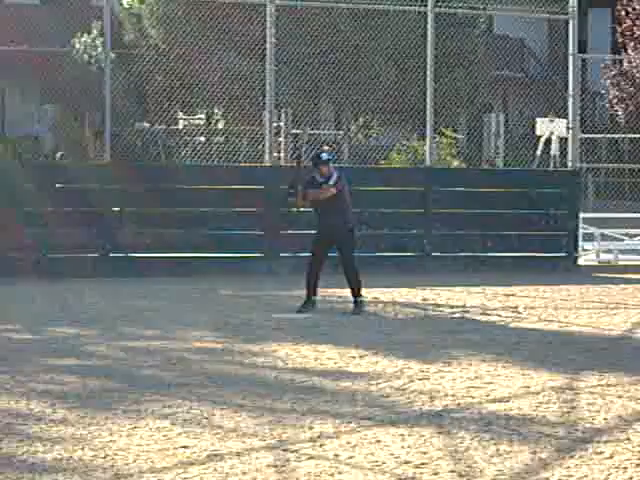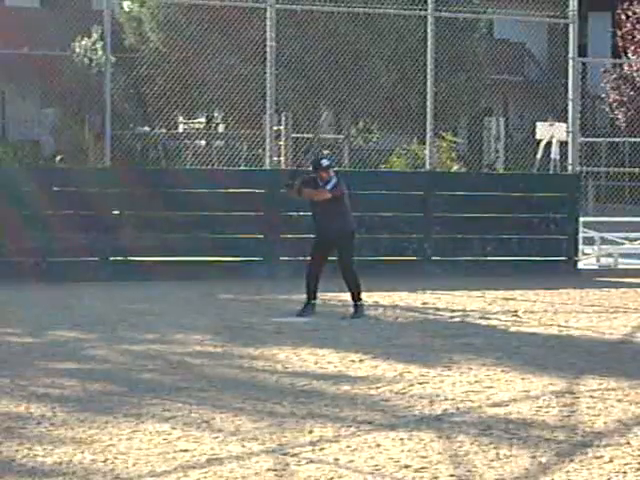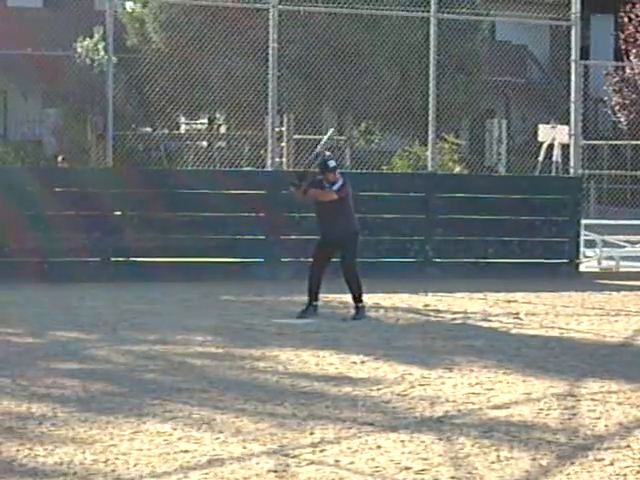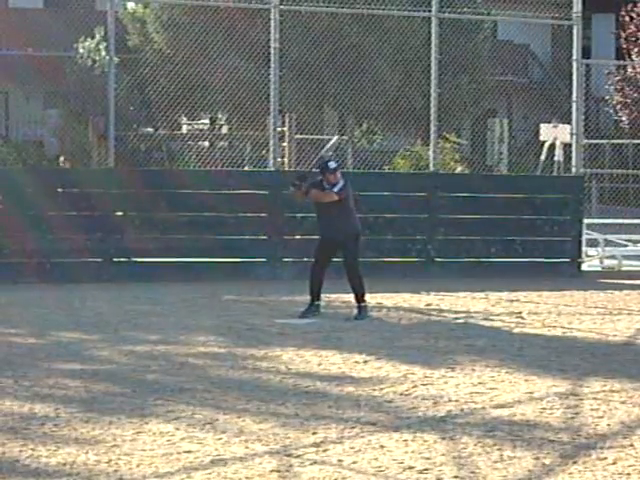
dt=0.5s
person 1, frame 1
left shoulder: (337, 177)
right shoulder: (311, 182)
left elbow: (324, 193)
right elbow: (302, 202)
left wrist: (306, 193)
right wrist: (298, 192)
left hip: (344, 228)
right hip: (324, 229)
left knee: (348, 263)
right knee: (314, 263)
left ankle: (358, 300)
right ankle: (310, 299)
person 1, frame 2
left shoulder: (336, 182)
right shoulder: (311, 181)
left elbow: (318, 196)
right elbow: (294, 189)
left wrist: (299, 190)
right wrist: (294, 184)
left hip: (344, 232)
right hip: (323, 233)
left knee: (347, 267)
right knee: (313, 267)
left ankle: (358, 304)
right ankle: (310, 303)
person 1, frame 3
left shoulder: (342, 183)
right shoulder: (317, 183)
left elbow: (324, 196)
right elbow: (300, 193)
left wrist: (306, 190)
right wrist: (299, 186)
left hip: (347, 234)
right hip: (327, 235)
left knee: (349, 268)
right knee: (316, 268)
left ankle: (359, 306)
right ankle: (312, 304)
person 1, frame 4
left shoulder: (343, 184)
right shoulder: (317, 183)
left elbow: (324, 197)
right elbow: (300, 194)
left wrist: (306, 190)
right wrist: (300, 186)
left hip: (349, 234)
right hip: (328, 235)
left knee: (352, 268)
right knee: (317, 268)
left ankle: (362, 305)
right ankle: (315, 304)
